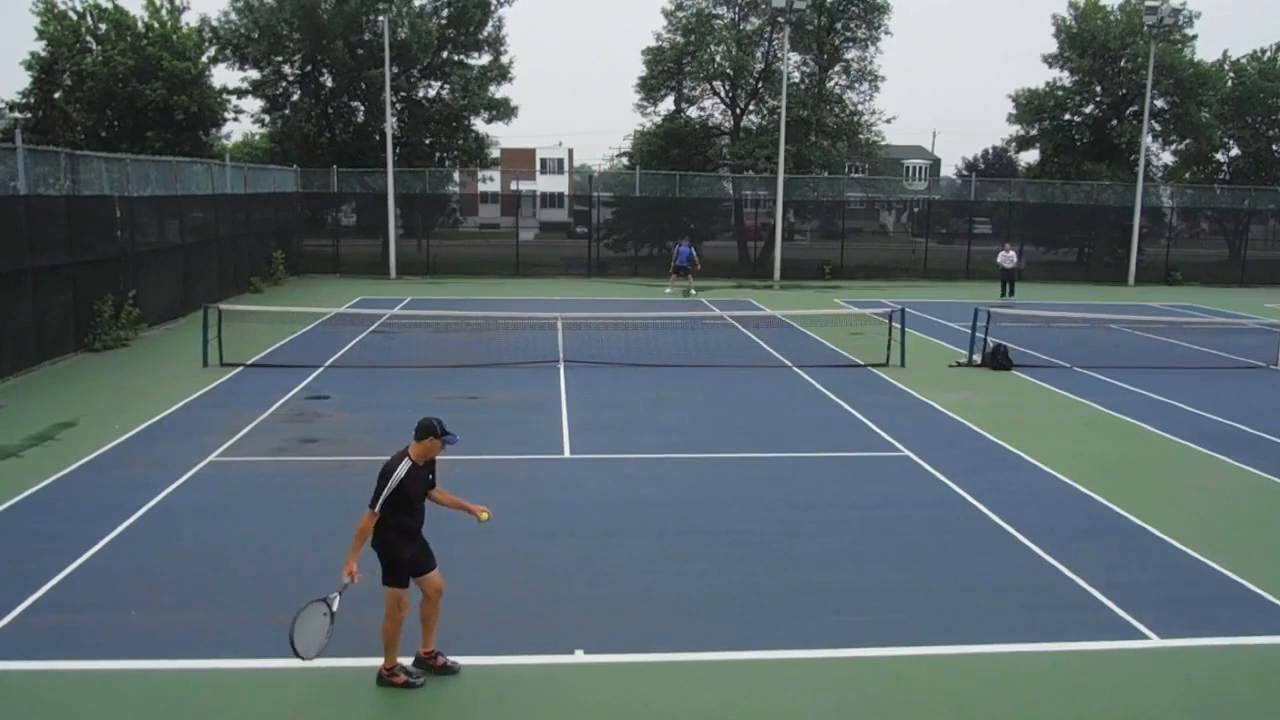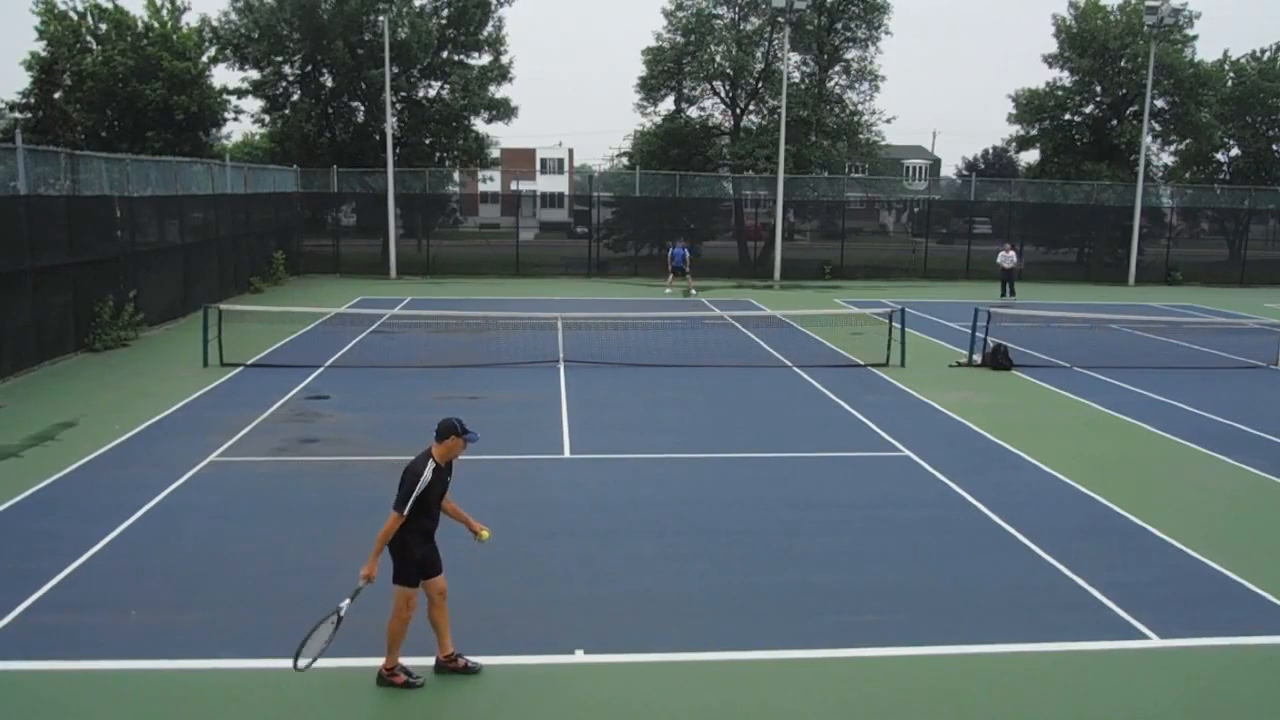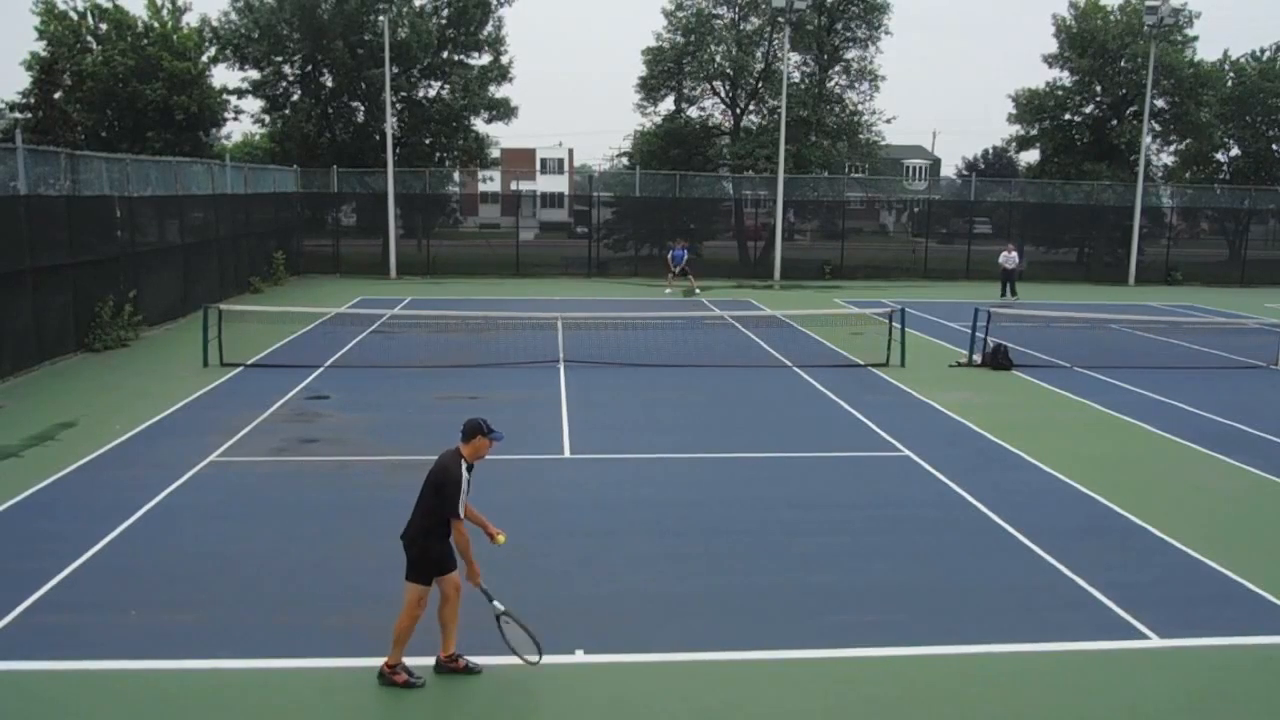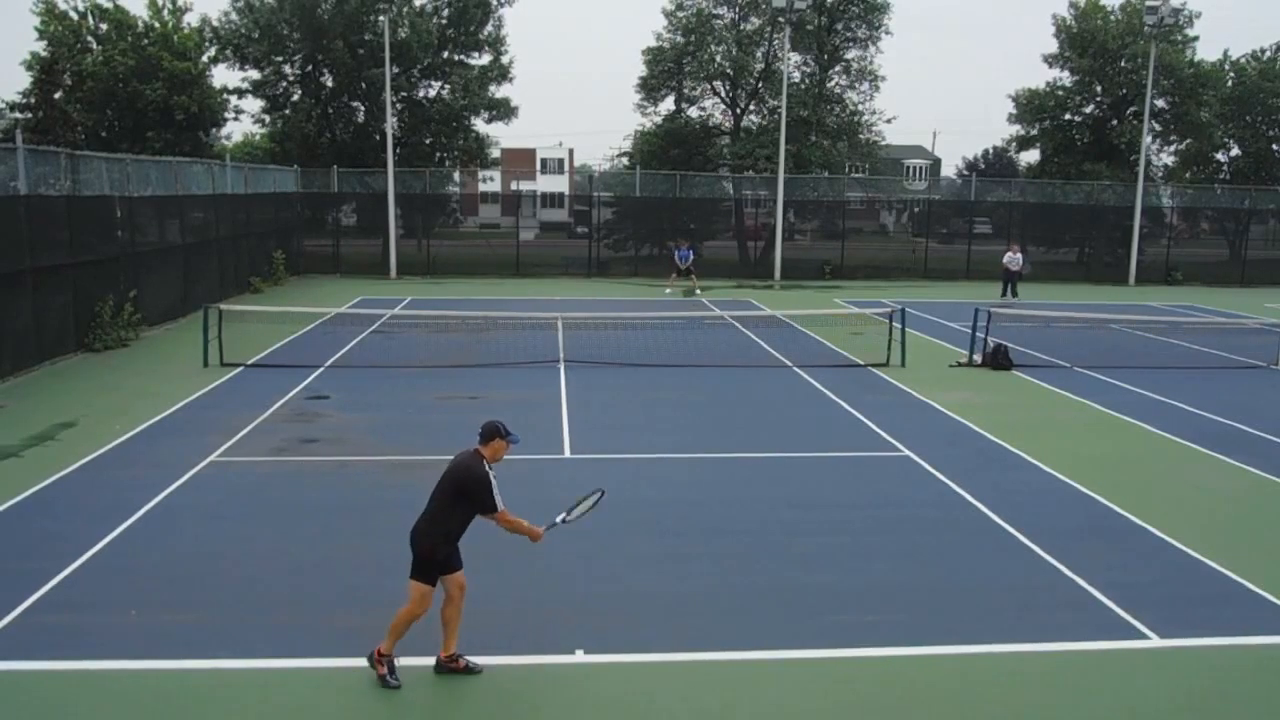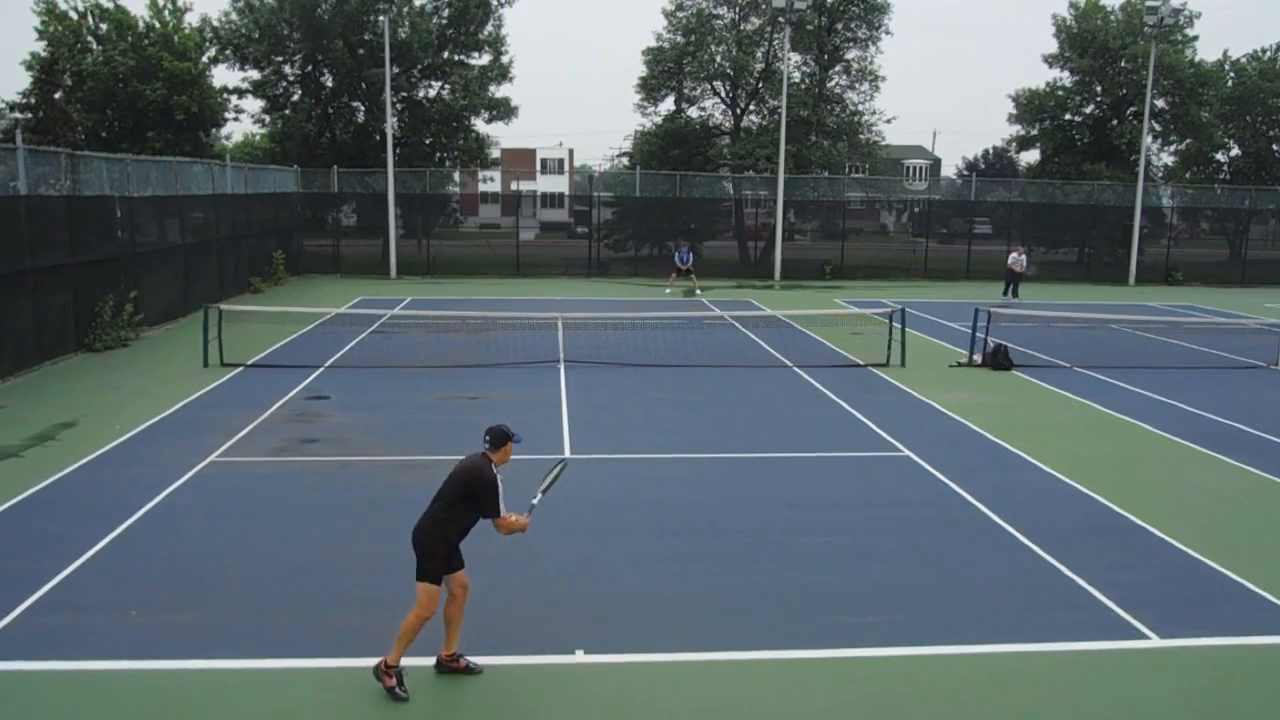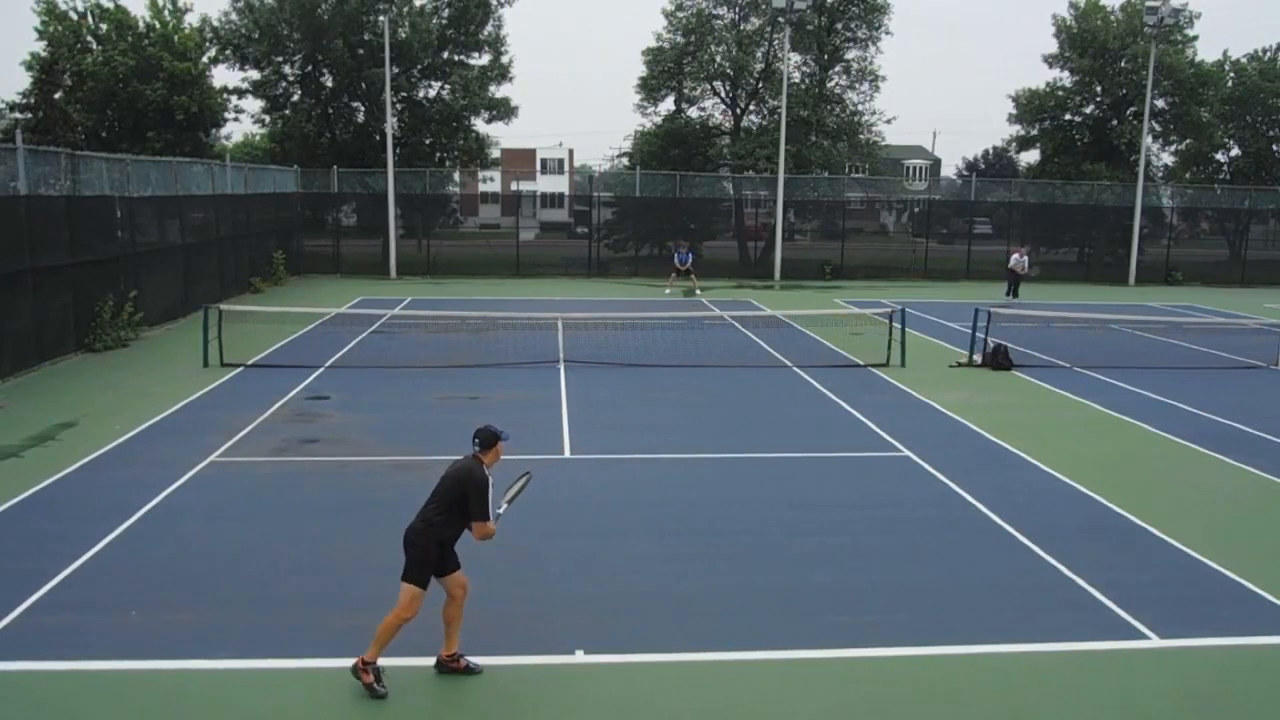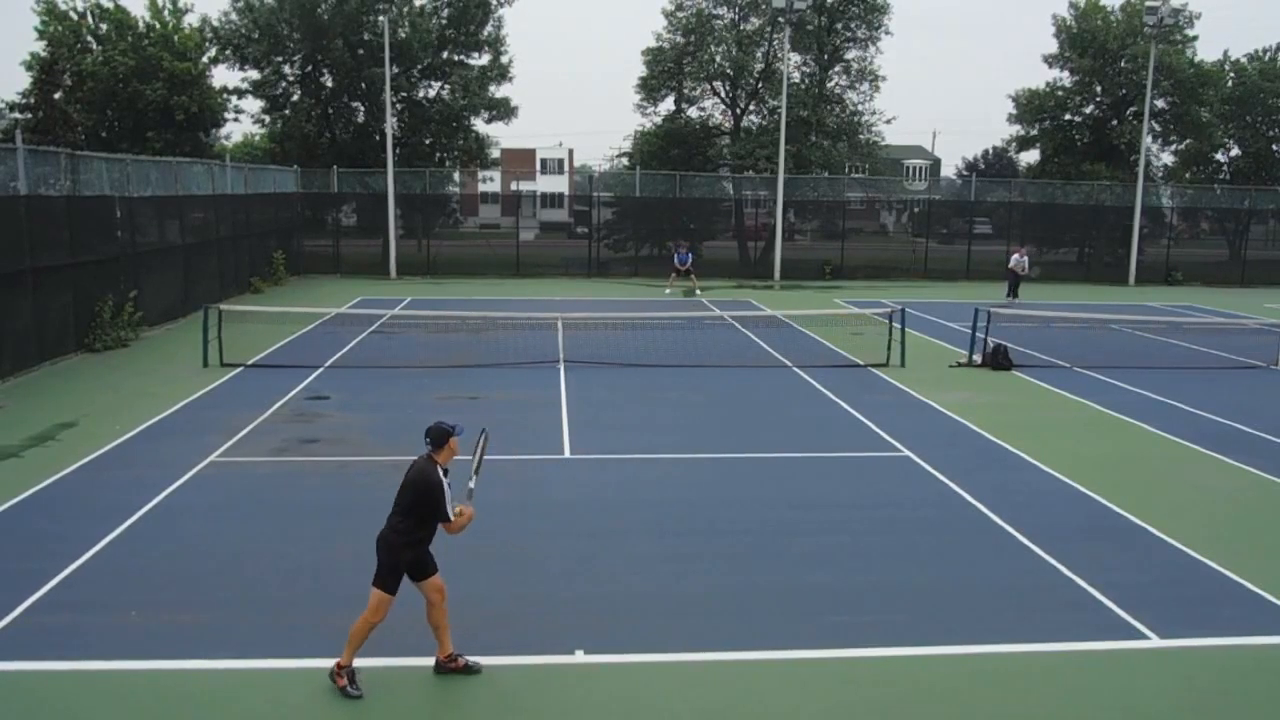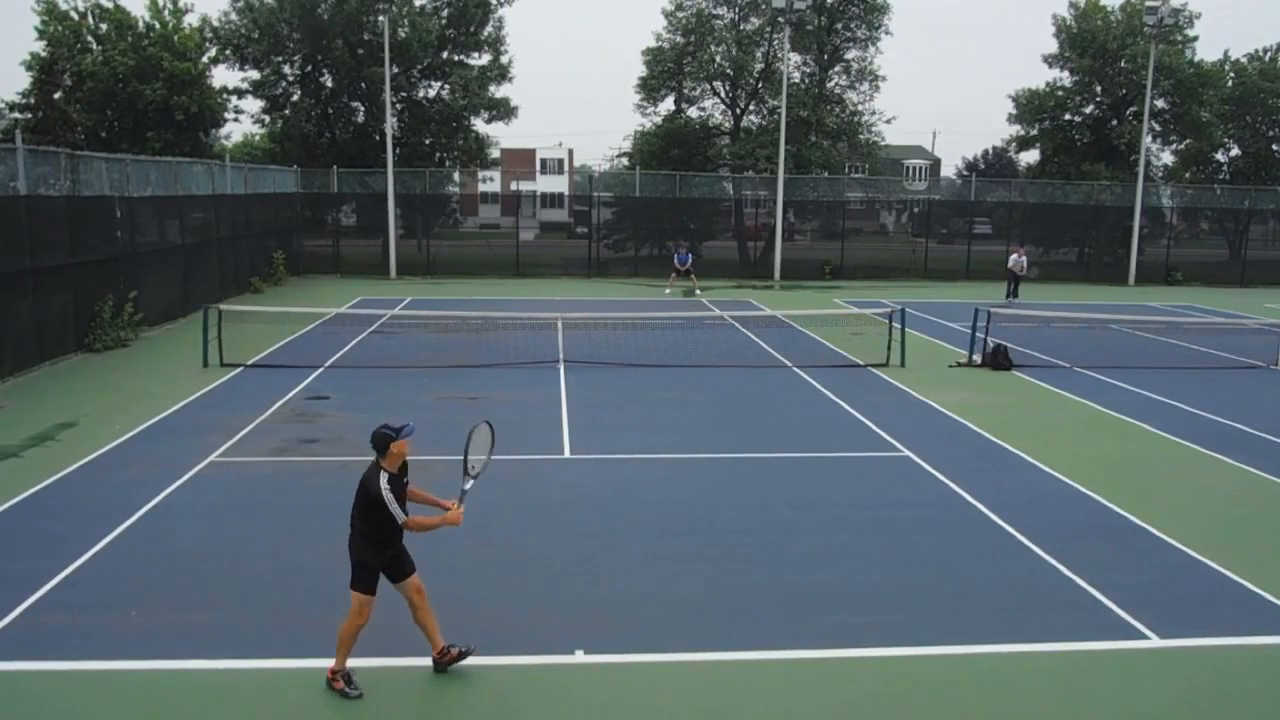
dt=0.3s
person 1, frame 1
left shoulder: (428, 462)
right shoulder: (397, 472)
left elbow: (433, 491)
right elbow: (370, 516)
left wrist: (469, 507)
right wrist: (352, 559)
left hip: (415, 539)
right hip: (392, 545)
left knee: (435, 590)
right knee: (397, 610)
left ankle: (427, 654)
right ankle: (389, 670)
person 1, frame 2
left shoulder: (445, 463)
right shoulder: (421, 473)
right elbow: (395, 519)
left wrist: (470, 523)
right wrist: (373, 560)
left hip: (426, 541)
right hip: (407, 544)
left knee: (439, 593)
right knee: (405, 608)
left ankle: (447, 657)
right ankle: (389, 669)
person 1, frame 3
left shoulder: (456, 459)
right shoulder: (457, 473)
right elbow: (460, 527)
left wrist: (487, 527)
right wrist: (471, 567)
left hip: (436, 539)
right hip: (422, 542)
left knee: (452, 590)
right knee: (415, 607)
left ankle: (447, 657)
right ankle: (391, 667)
person 1, frame 4
left shoulder: (470, 459)
right shoulder: (480, 473)
left elbow: (486, 509)
right elbow: (502, 519)
left wrist: (515, 522)
right wrist: (530, 532)
left hip: (443, 538)
right hip: (429, 541)
left knee: (456, 589)
right knee: (418, 605)
left ankle: (447, 657)
right ankle: (382, 654)
person 1, frame 5
left shoulder: (476, 463)
right shoulder: (488, 477)
right elbow: (502, 527)
left wrist: (508, 517)
right wrist: (521, 524)
left hip: (443, 538)
right hip: (431, 540)
left knee: (460, 589)
right knee: (425, 609)
left ankle: (448, 657)
right ankle: (389, 666)
person 1, frame 6
left shoulder: (465, 465)
right shoulder: (481, 478)
right elbow: (480, 532)
left wrist: (476, 523)
right wrist: (491, 530)
left hip: (436, 540)
right hip: (423, 542)
left knee: (459, 589)
right knee: (407, 610)
left ankle: (449, 657)
right ankle: (367, 664)
person 1, frame 7
left shoulder: (425, 465)
right shoulder: (436, 479)
right elbow: (451, 527)
left wrist: (447, 508)
right wrist: (467, 516)
left hip: (414, 544)
right hip: (396, 548)
left knee: (437, 593)
right knee: (376, 613)
left ankle: (447, 657)
right ankle: (342, 668)
person 1, frame 8
left shoulder: (398, 465)
right shoulder: (378, 487)
left elbow: (406, 490)
right elbow: (411, 524)
left wrist: (440, 503)
right wrist: (448, 520)
left hip: (391, 545)
right hip: (366, 550)
left knee: (417, 593)
right knee: (359, 615)
left ankle: (441, 653)
right ankle: (337, 672)
